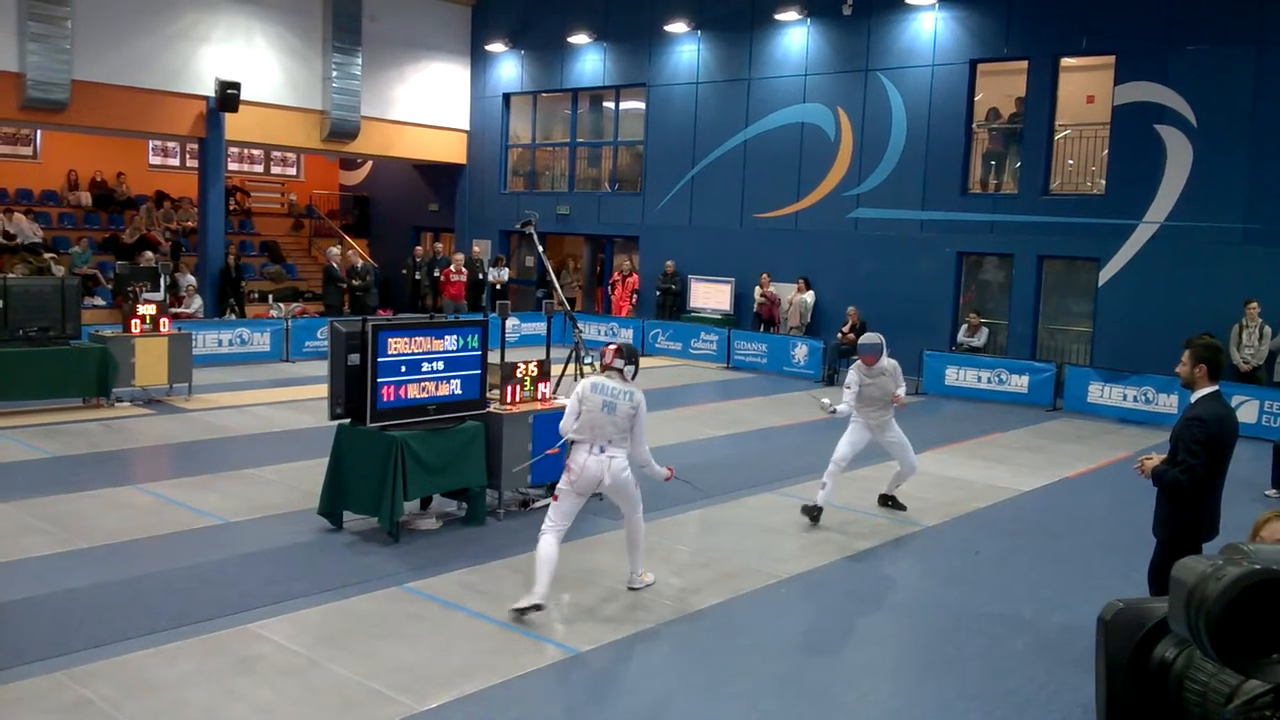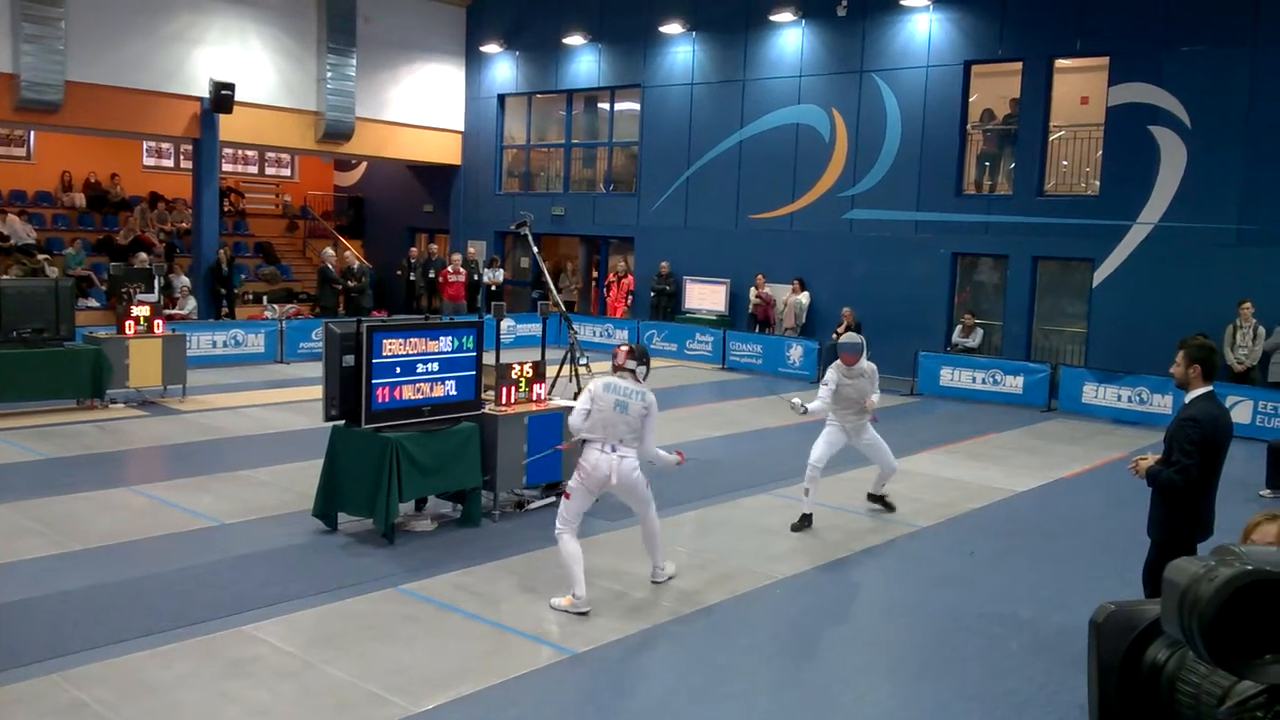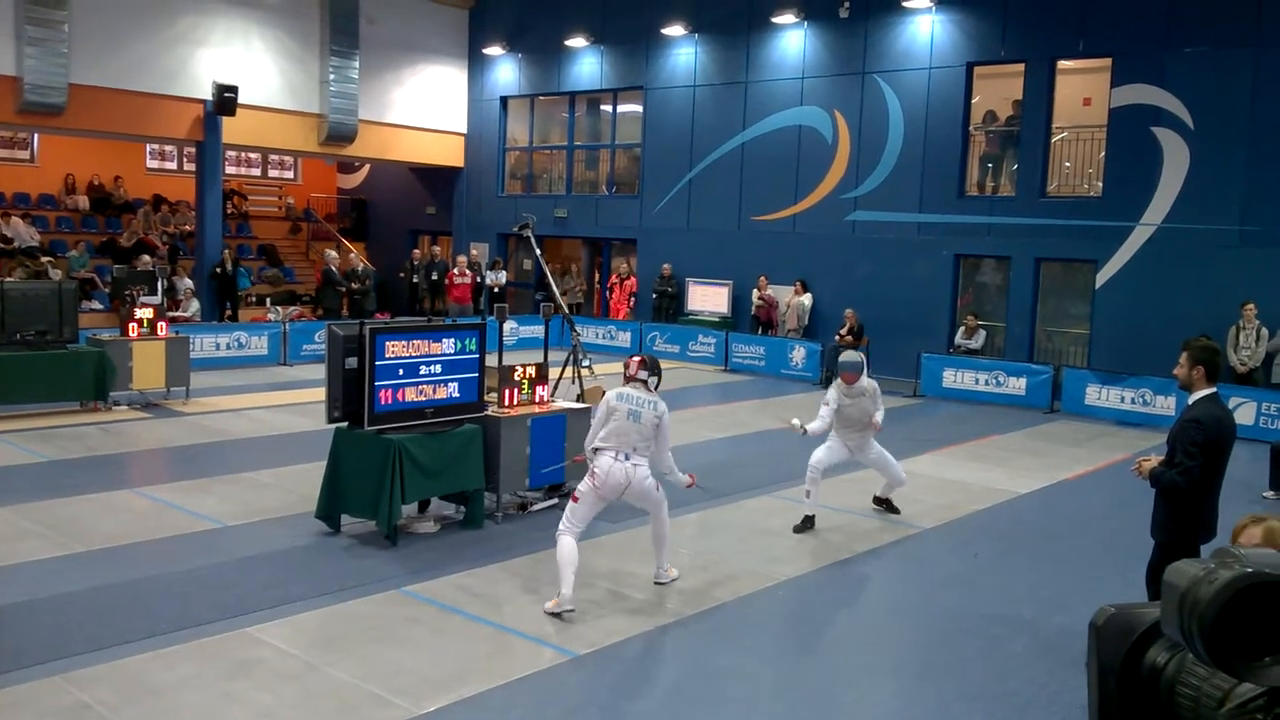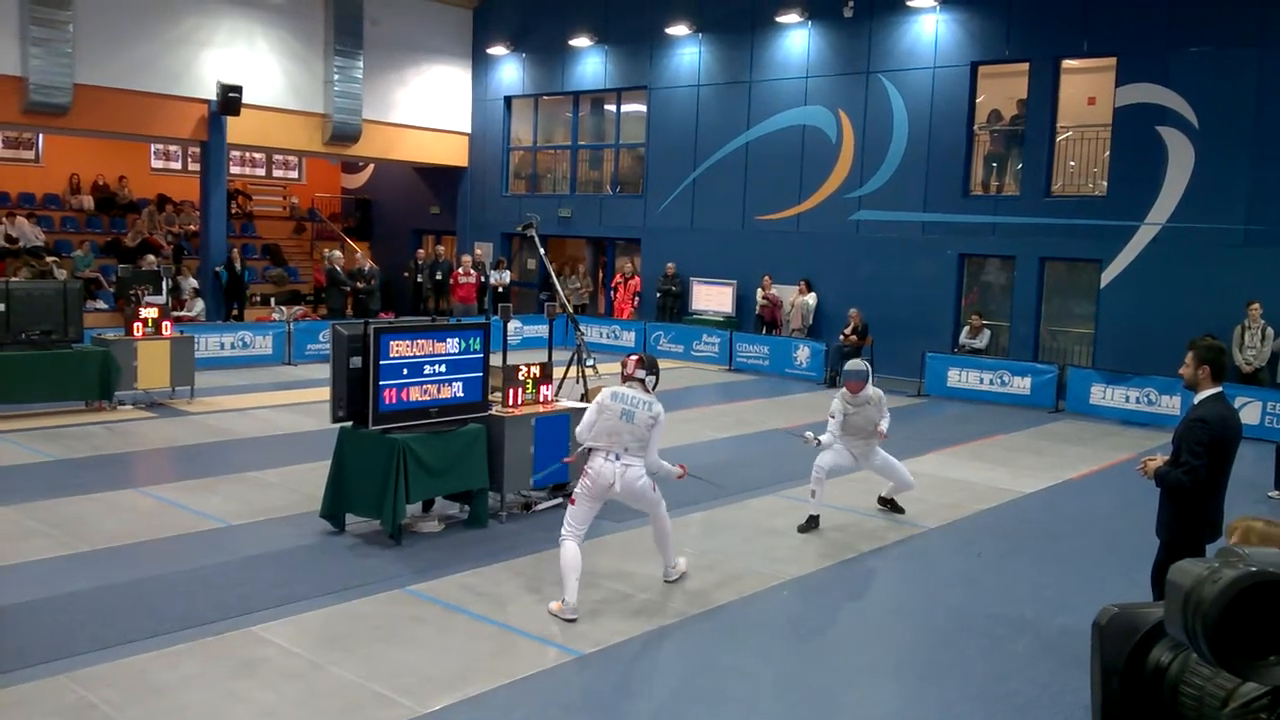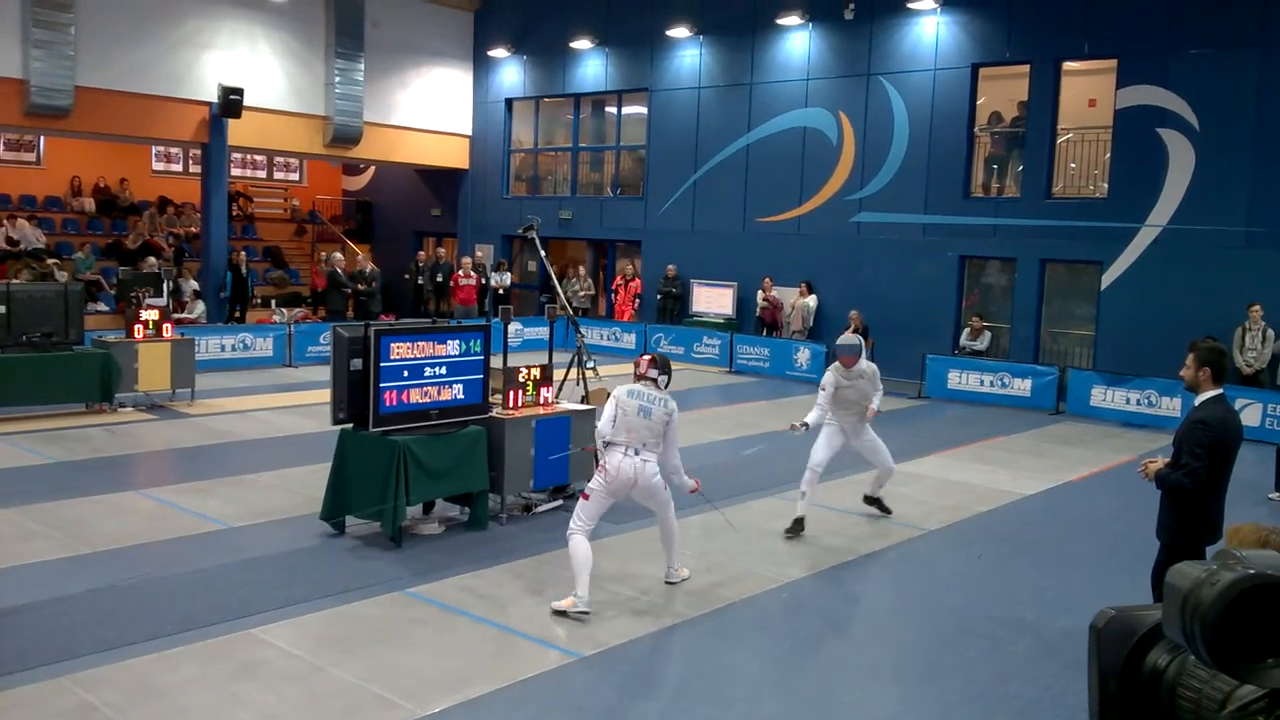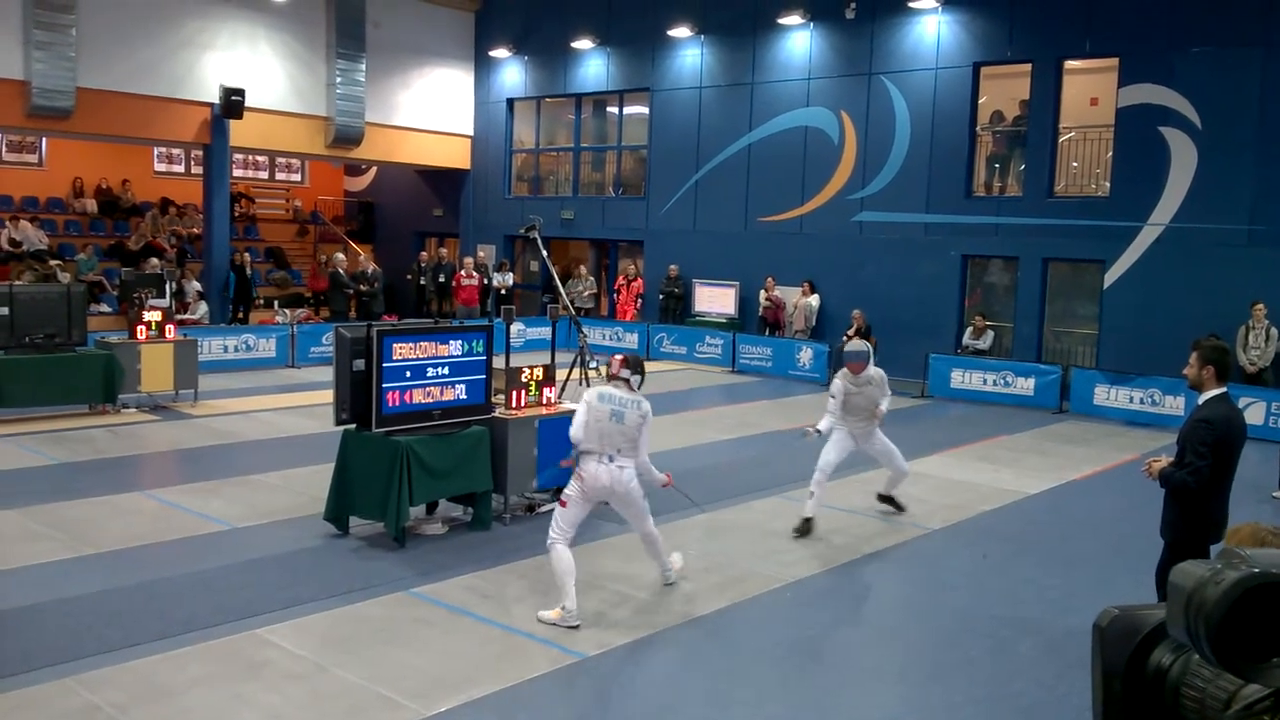
dt=0.3s
person 1, frame 1
left shoulder: (586, 385)
right shoulder: (636, 397)
left elbow: (565, 429)
right elbow: (639, 450)
right wrist: (659, 472)
left hip: (581, 464)
right hip: (616, 467)
left knee: (551, 532)
right knee: (634, 513)
left ankle: (538, 594)
right ankle: (636, 575)
person 1, frame 2
left shoulder: (598, 386)
right shoulder: (647, 398)
left elbow: (574, 425)
right elbow: (646, 449)
right wrist: (671, 459)
left hip: (593, 463)
right hip: (626, 467)
left knee: (565, 531)
right knee: (647, 511)
left ankle: (579, 596)
right ankle: (659, 569)
person 1, frame 3
left shoulder: (612, 397)
right shoulder: (660, 407)
left elbow: (590, 441)
right elbow: (662, 457)
right wrist: (681, 478)
left hip: (605, 471)
right hip: (638, 475)
left knee: (566, 532)
right knee: (659, 509)
left ankle: (565, 597)
right ankle: (662, 570)
person 1, frame 4
left shoulder: (608, 394)
right shoulder: (655, 408)
left elbow: (582, 435)
right elbow: (650, 459)
right wrist: (673, 471)
left hip: (599, 471)
right hip: (633, 475)
left knee: (570, 537)
right knee: (659, 510)
left ankle: (569, 603)
right ankle: (671, 567)
person 1, frame 5
left shoulder: (621, 392)
right shoulder: (669, 405)
left elbow: (602, 431)
right elbow: (670, 456)
right wrist: (685, 482)
left hip: (614, 468)
right hip: (647, 472)
left knee: (578, 531)
right knee: (666, 512)
left ankle: (580, 597)
right ankle: (673, 570)
person 1, frame 6
left shoulder: (593, 395)
right shoulder: (643, 407)
left elbow: (576, 436)
right elbow: (640, 459)
left wrist: (594, 439)
right wrist: (660, 479)
left hip: (589, 474)
right hip: (624, 477)
left knee: (557, 541)
right knee: (643, 523)
left ankle: (569, 609)
right ankle: (667, 570)
person 2, frame 1
left shoulder: (1197, 417)
right shoulder: (1223, 410)
left elbow: (1185, 479)
left wrist: (1155, 471)
right wrist: (1167, 460)
left hip: (1183, 520)
right hip: (1199, 515)
left knee: (1163, 585)
person 2, frame 2
left shoulder: (1192, 417)
right shoulder: (1217, 410)
left elbow: (1179, 480)
left wrist: (1150, 471)
right wrist: (1161, 460)
left hip: (1177, 520)
right hip: (1193, 516)
left knee: (1157, 585)
person 2, frame 3
left shoulder: (1195, 419)
right shoulder: (1220, 411)
left elbow: (1182, 481)
left wrist: (1153, 472)
right wrist: (1164, 462)
left hip: (1181, 521)
right hip: (1195, 517)
left knee: (1161, 586)
person 2, frame 4
left shoulder: (1201, 419)
right shoulder: (1226, 411)
left elbow: (1188, 481)
left wrist: (1158, 472)
right wrist: (1170, 461)
left hip: (1186, 521)
right hip: (1202, 517)
left knee: (1166, 585)
person 2, frame 5
left shoulder: (1201, 420)
right shoulder: (1227, 413)
left elbow: (1188, 482)
left wrist: (1159, 474)
right wrist: (1170, 464)
left hip: (1187, 523)
right hip: (1202, 519)
left knee: (1166, 587)
person 2, frame 6
left shoulder: (1205, 419)
right shoulder: (1231, 411)
left elbow: (1192, 481)
left wrist: (1163, 473)
right wrist: (1174, 463)
left hip: (1190, 522)
right hip: (1206, 517)
left knee: (1170, 584)
person 3, frame 1
left shoulder: (892, 366)
right shoulder: (856, 372)
left elbow: (900, 385)
right elbow: (847, 405)
left wrist: (900, 396)
right wrist: (832, 408)
left hip: (886, 424)
right hip: (861, 423)
left knee: (910, 466)
right knee: (838, 460)
left ankle: (886, 496)
right ankle: (817, 508)
person 3, frame 2
left shoulder: (871, 369)
right shoulder: (834, 372)
right elbow: (822, 402)
left wrist: (872, 402)
right wrist: (804, 408)
left hip: (862, 428)
right hip: (837, 426)
left knee: (891, 467)
right knee: (814, 463)
left ankle: (876, 494)
right ankle: (807, 515)
person 3, frame 3
left shoulder: (872, 387)
right shoulder: (835, 391)
left elbow: (879, 409)
right elbow: (822, 422)
left wrist: (877, 420)
right wrist: (804, 428)
left hip: (866, 443)
right hip: (840, 441)
left knee: (899, 479)
right knee: (815, 464)
left ankle: (881, 498)
right ankle: (809, 517)
person 3, frame 4
left shoulder: (877, 395)
right shoulder: (841, 401)
left elbow: (884, 417)
right elbow: (832, 435)
left wrist: (883, 429)
right wrist: (816, 441)
left hip: (871, 450)
right hip: (845, 449)
left knee: (907, 484)
right knee: (821, 465)
left ankle: (886, 498)
right ankle: (813, 517)
person 3, frame 5
left shoulder: (870, 369)
right shoulder: (832, 374)
left elbow: (878, 390)
right elbow: (820, 408)
left wrist: (874, 406)
right wrist: (804, 424)
left hip: (860, 428)
right hip: (834, 426)
left knee: (888, 467)
right knee: (814, 465)
left ankle: (872, 496)
right ankle: (799, 519)
person 3, frame 6
left shoulder: (878, 376)
right shoulder: (840, 381)
left elbow: (885, 395)
right elbow: (831, 416)
left wrist: (882, 408)
right wrist: (816, 431)
left hip: (870, 432)
right hip: (845, 432)
left knee: (901, 470)
right knee: (824, 466)
left ankle: (886, 495)
right ankle: (807, 519)
